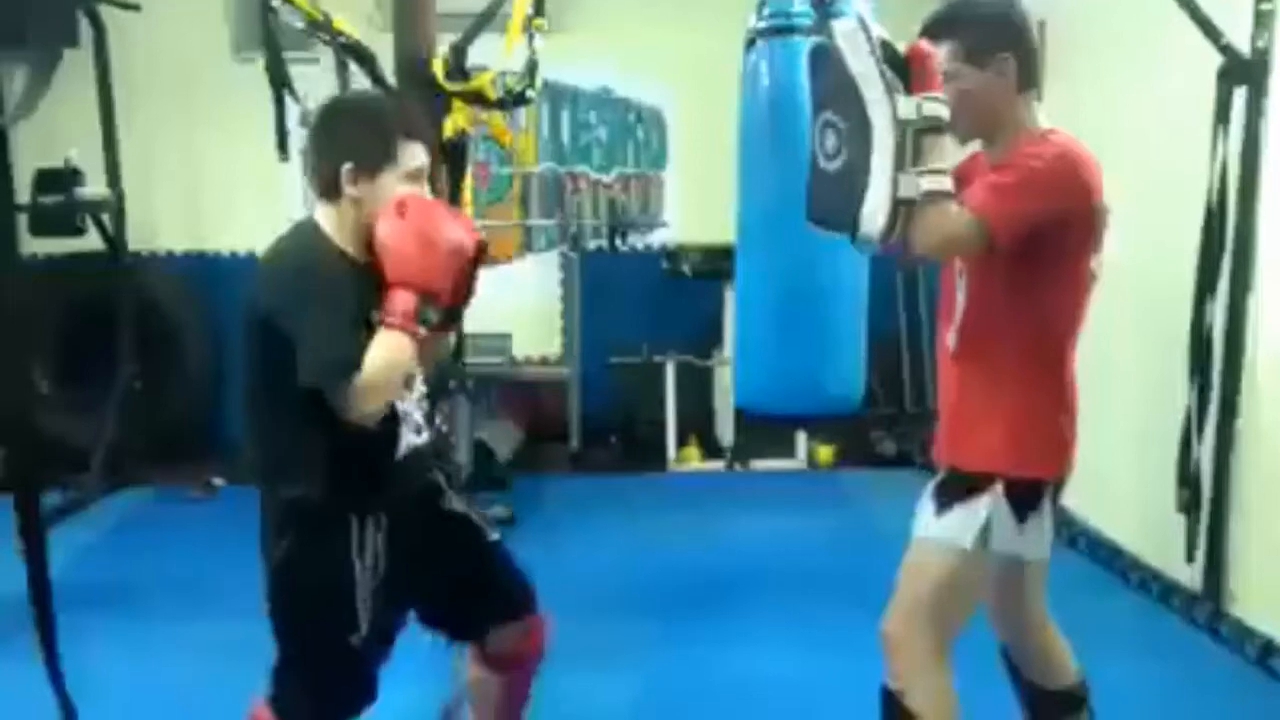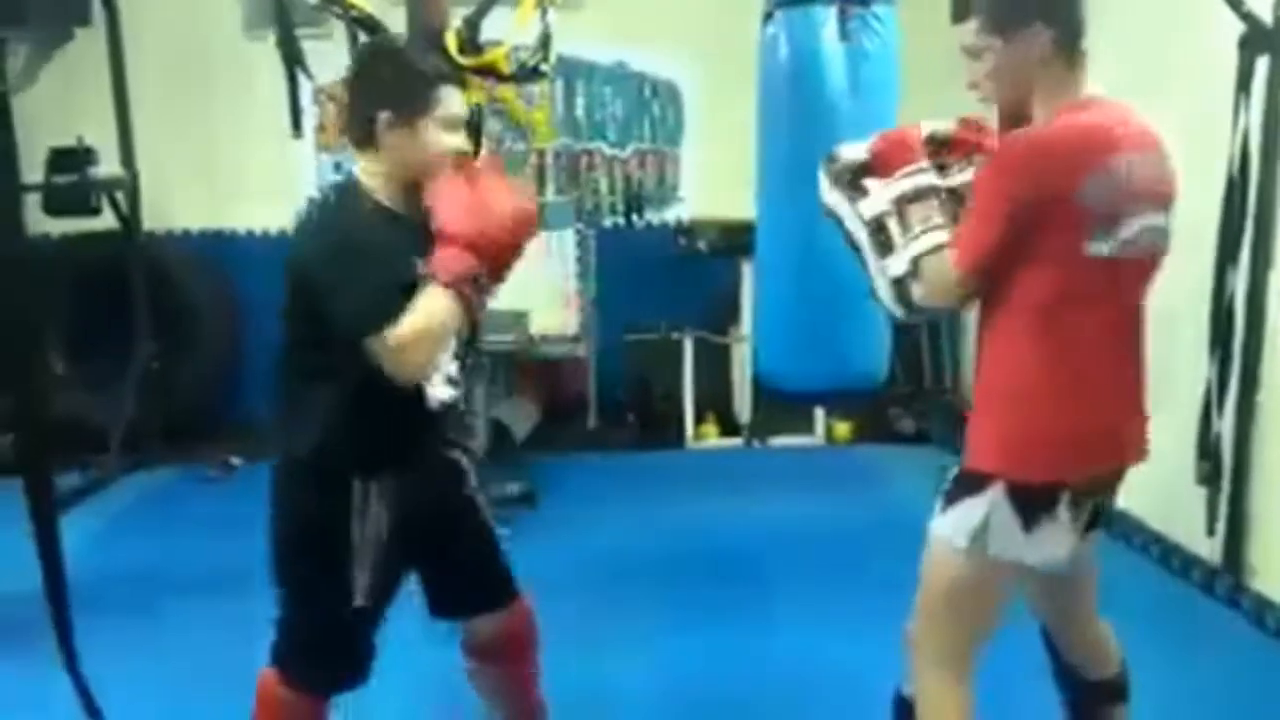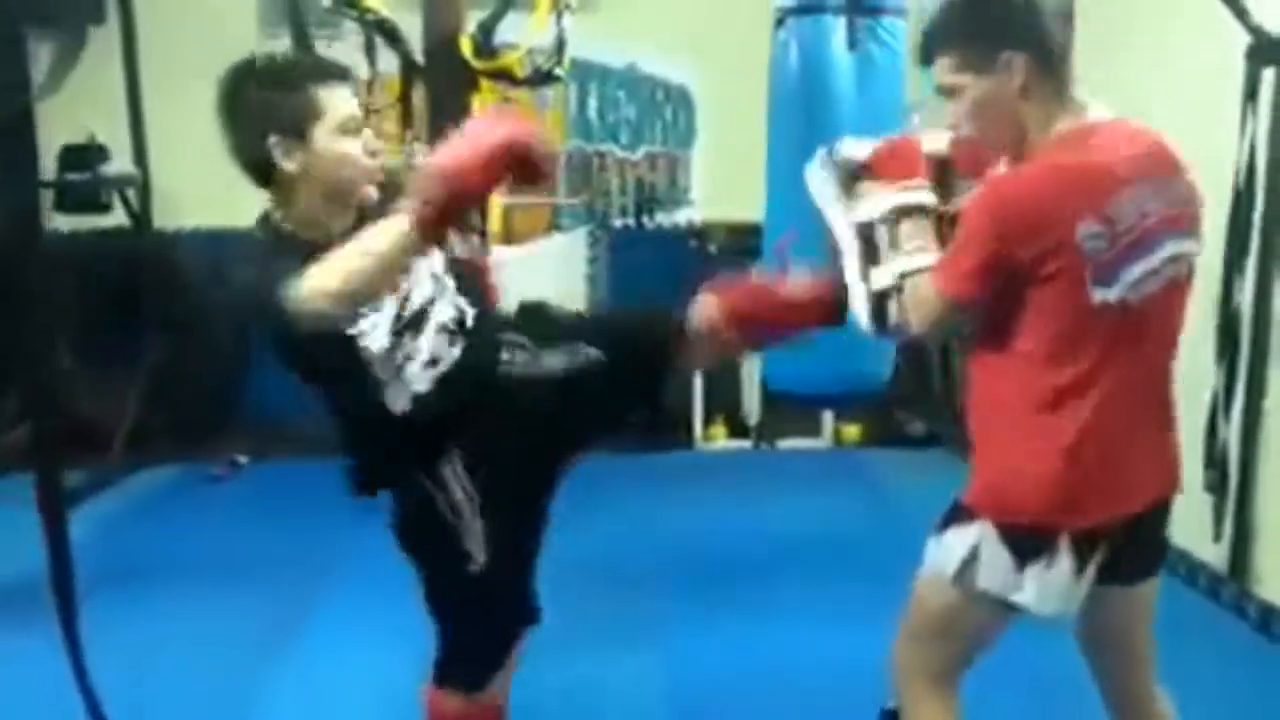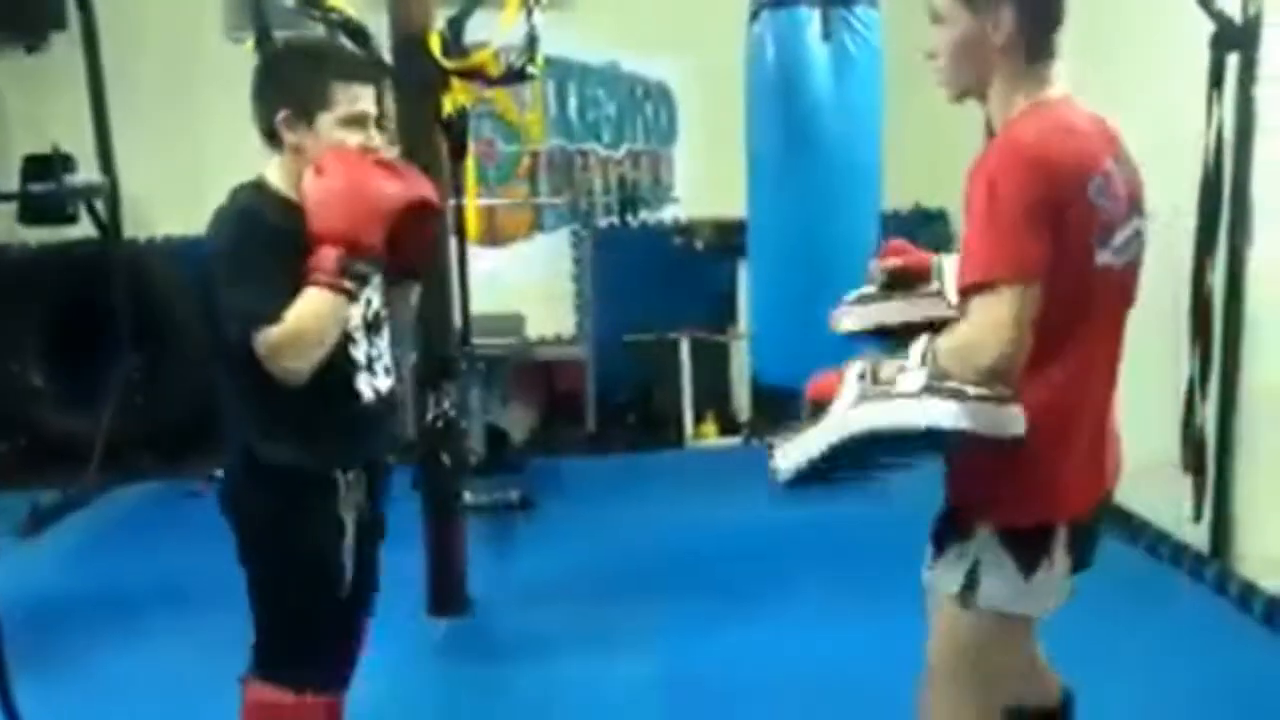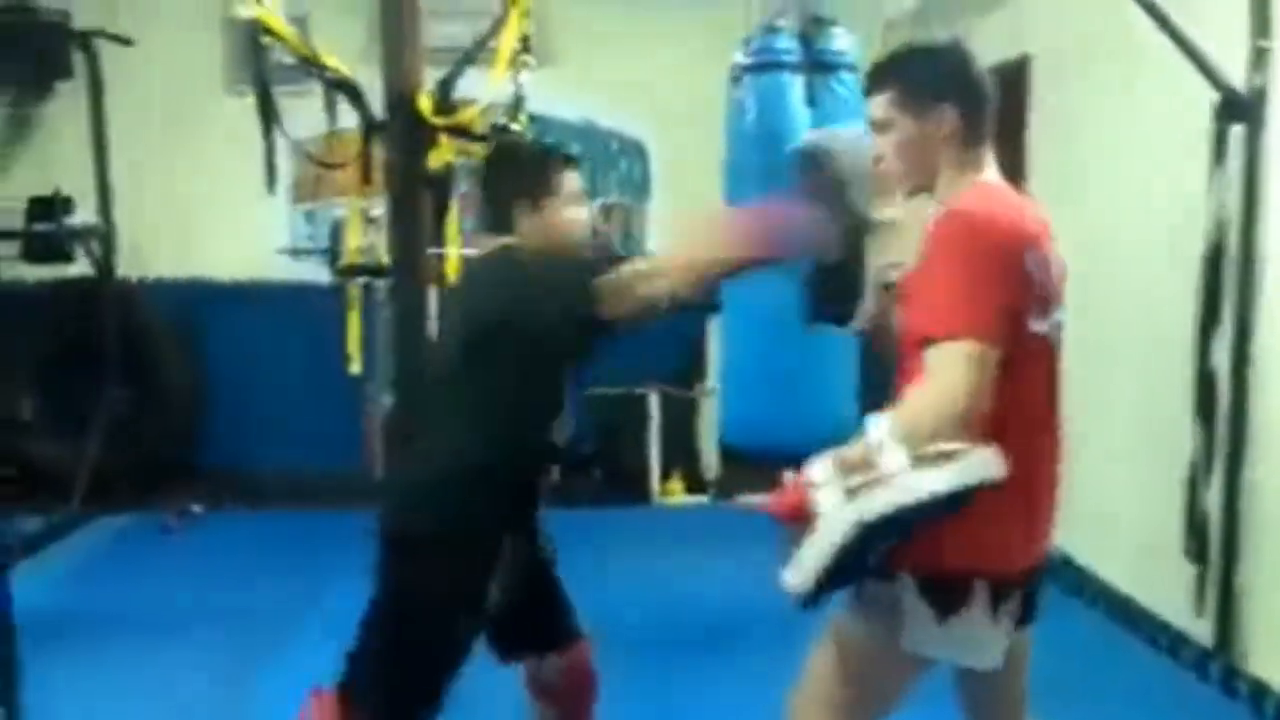
dt=1s
person 1, frame 1
left shoulder: (1054, 166)
right shoulder: (985, 168)
left elbow: (934, 239)
right elbow: (893, 231)
left hip: (1008, 447)
right hip: (989, 439)
left knee: (910, 636)
right knee: (1019, 621)
person 1, frame 2
left shoulder: (1031, 151)
right shoulder: (1140, 144)
left elbow: (933, 292)
right wrist: (986, 179)
left hip: (1028, 451)
right hip: (1100, 432)
left knee: (934, 649)
right knee: (1069, 615)
person 1, frame 3
left shoulder: (1022, 194)
right shoulder: (1163, 166)
left elbow: (923, 315)
left wrist: (903, 199)
left hip: (1036, 495)
right hip: (1140, 481)
person 1, frame 4
left shoulder: (1021, 157)
right shoulder: (1091, 138)
left elbow: (996, 348)
left wrist: (887, 373)
right wrist: (947, 276)
left hip: (1022, 476)
right hip: (1068, 460)
right knee: (1008, 659)
person 1, frame 5
left shoulder: (968, 229)
right shoulder: (1026, 225)
left elbow: (952, 402)
left wrist: (832, 471)
left hip: (950, 538)
right hip: (1015, 531)
person 2, frame 1
left shoulder: (376, 254)
right shoulder: (301, 273)
right elbow: (364, 396)
left wrist: (443, 286)
right wrist: (415, 294)
left hip: (406, 494)
right hip: (332, 520)
left knee: (516, 630)
person 2, frame 2
left shoulder: (408, 216)
right shoulder: (340, 229)
left elbow: (431, 326)
right elbow: (405, 352)
left wrist: (480, 253)
right wrist: (463, 259)
left hip: (425, 463)
right hip: (346, 485)
left knee: (502, 622)
right knee: (315, 664)
person 2, frame 3
left shoulder: (385, 208)
right shoulder: (278, 271)
right elbow: (321, 297)
right wrist: (431, 205)
left hip: (517, 376)
right hip: (443, 459)
left knee: (699, 325)
right knee: (479, 648)
left ankle: (832, 295)
person 2, frame 4
left shoulder: (333, 209)
right shoulder: (248, 227)
left elbow: (375, 321)
right elbow: (290, 355)
left wrist: (401, 247)
right wrist: (345, 252)
left hip: (347, 466)
right hip: (291, 481)
left knee: (338, 630)
right knee: (299, 655)
person 2, frame 5
left shoulder: (518, 282)
right shoulder: (514, 285)
right elbow: (639, 284)
right wrist: (749, 239)
left hip: (500, 524)
right hip: (443, 524)
left knee: (565, 668)
